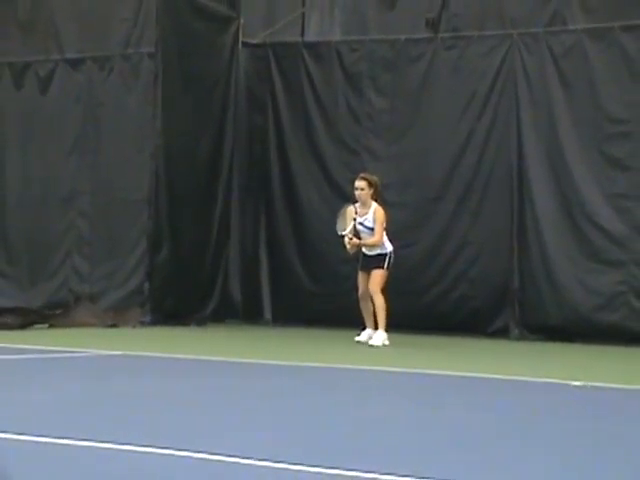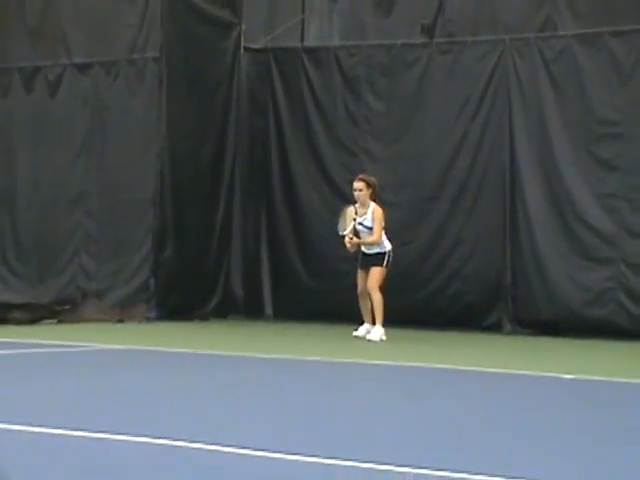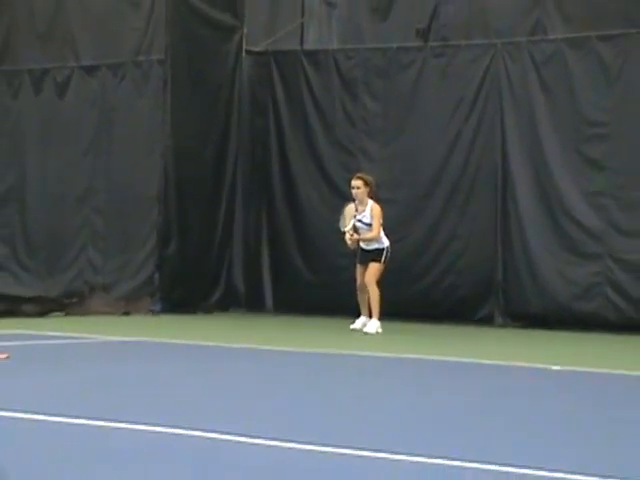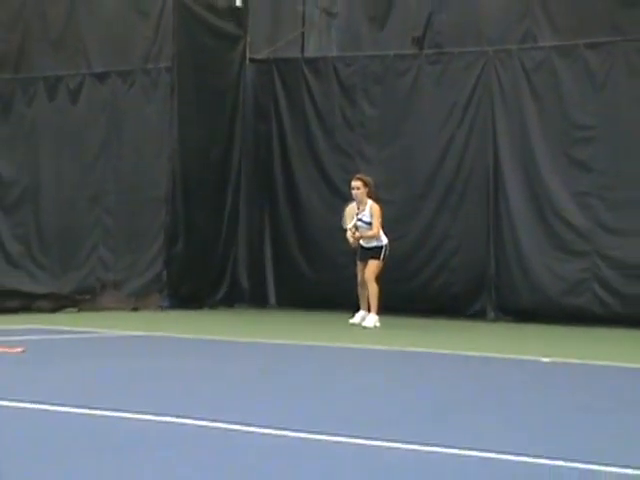
dt=0.1s
person 1, frame 1
left shoulder: (378, 211)
right shoulder: (352, 210)
left elbow: (378, 240)
right elbow: (349, 234)
left wrist: (359, 243)
right wrist: (350, 243)
left hip: (382, 254)
right hip: (366, 254)
left knee: (374, 289)
right knee: (362, 293)
left ankle: (381, 333)
right ankle: (370, 330)
person 1, frame 2
left shoulder: (376, 211)
right shoulder: (352, 211)
left elbow: (376, 238)
right elbow: (349, 234)
left wrist: (359, 241)
right wrist: (349, 243)
left hip: (381, 252)
right hip: (365, 253)
left knee: (372, 286)
right knee: (361, 290)
left ankle: (379, 329)
right ankle: (367, 325)
person 1, frame 3
left shoulder: (374, 208)
right shoulder: (351, 208)
left elbow: (376, 234)
right elbow: (348, 231)
left wrist: (358, 238)
right wrist: (350, 239)
left hip: (379, 248)
right hip: (364, 249)
left knee: (369, 281)
right knee: (360, 284)
left ankle: (375, 321)
right ankle: (364, 318)
person 1, frame 4
left shoulder: (374, 207)
left elbow: (376, 232)
right elbow: (349, 230)
left wrist: (360, 235)
right wrist: (351, 238)
left hip: (378, 246)
right hip: (364, 246)
left knee: (369, 277)
right knee: (361, 280)
left ankle: (373, 316)
right ankle: (363, 311)
